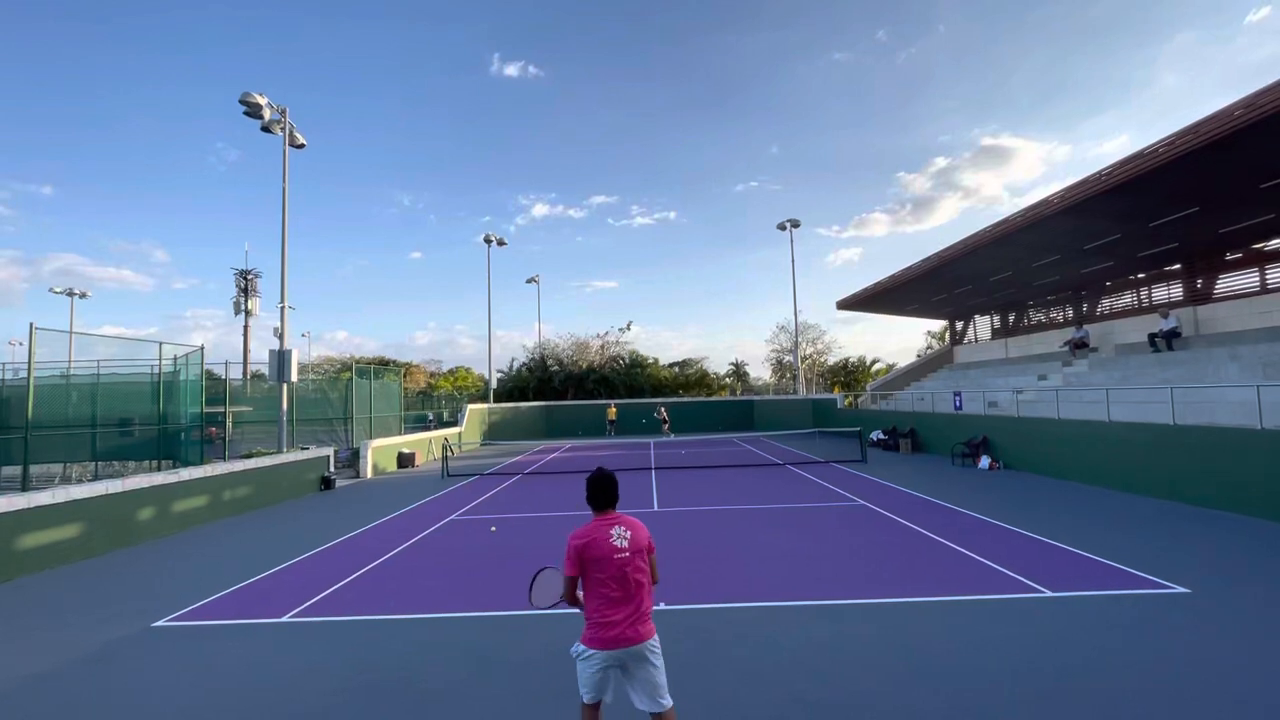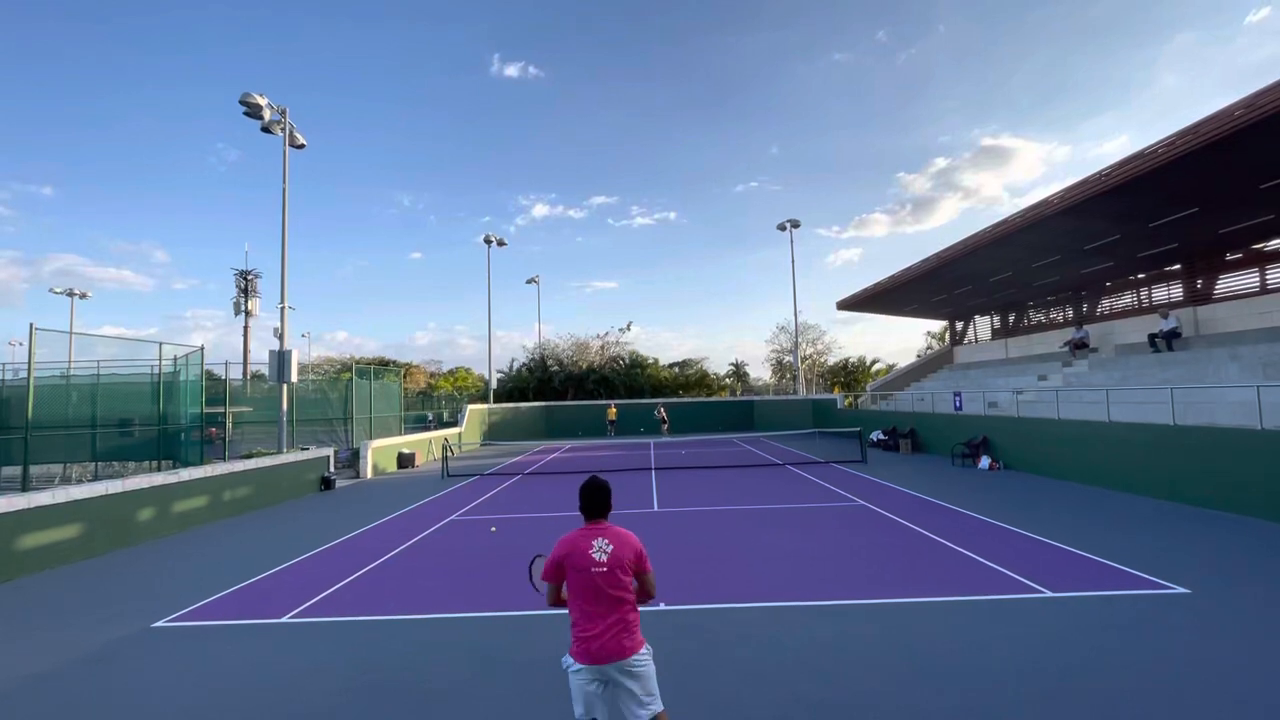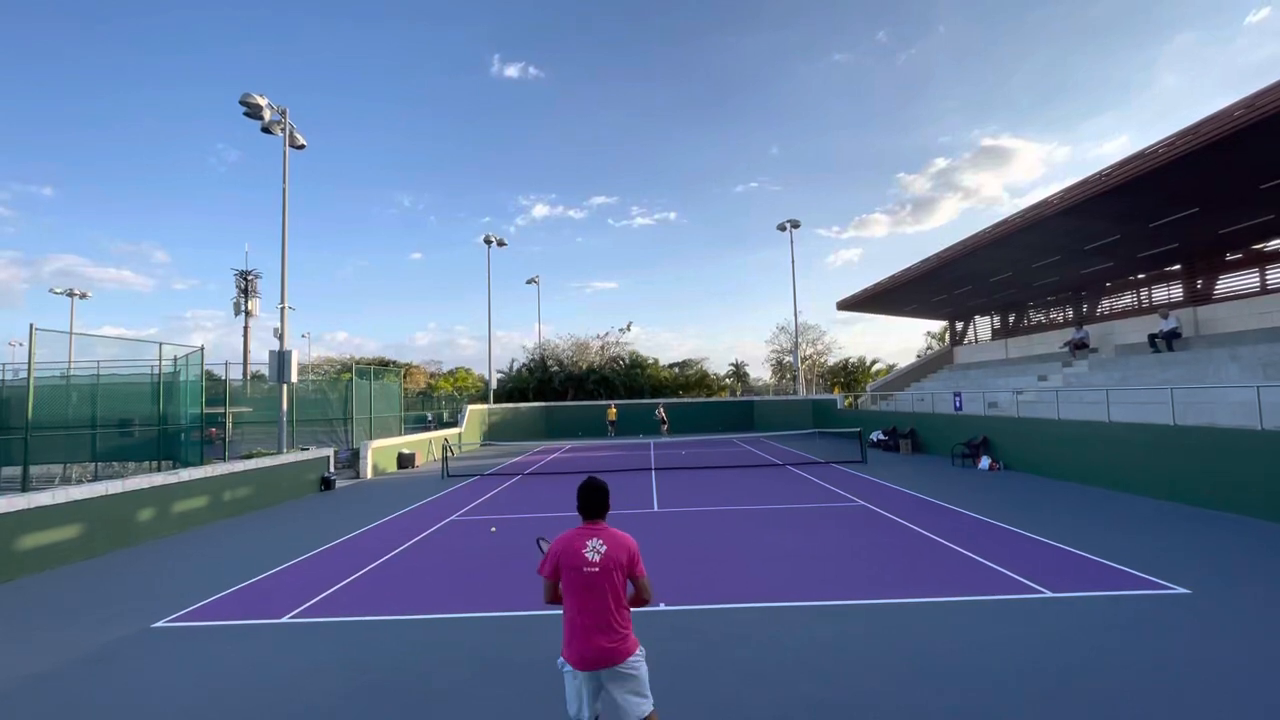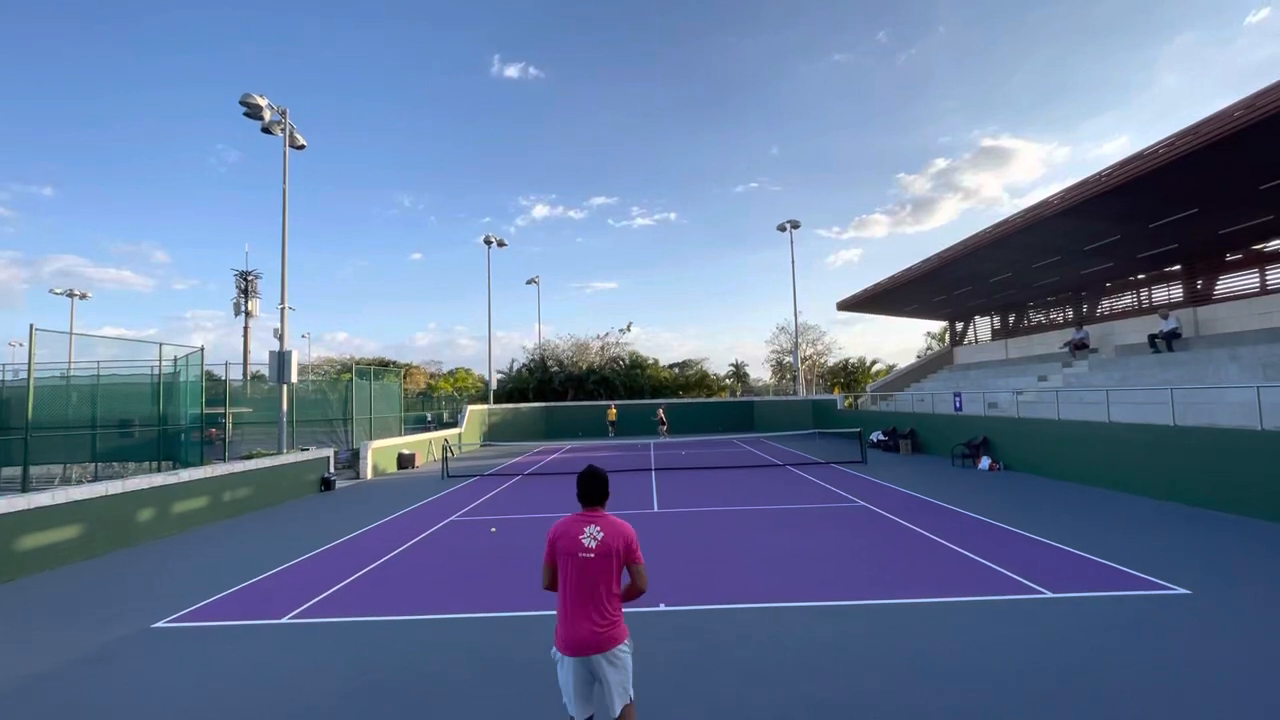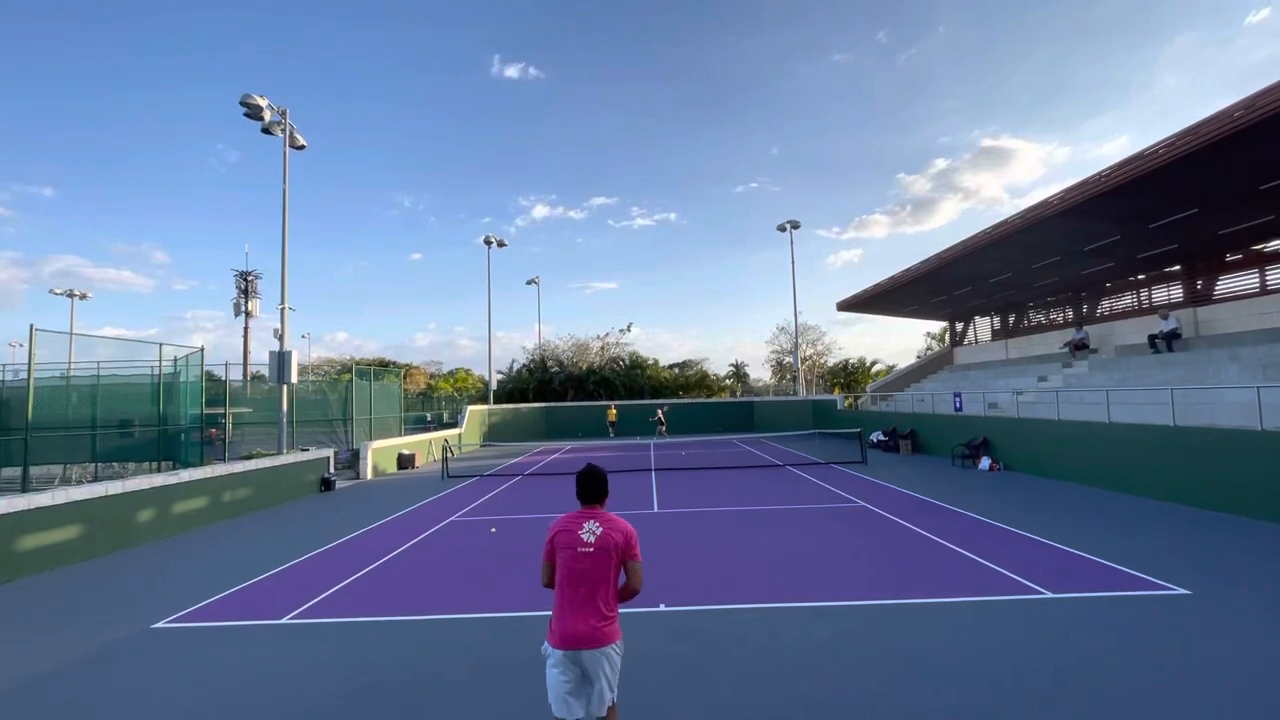
dt=0.1s
person 1, frame 1
left shoulder: (579, 539)
right shoulder: (639, 528)
left elbow: (568, 595)
right elbow: (653, 578)
left wrist: (576, 600)
left hip: (600, 642)
right hip: (642, 636)
person 1, frame 2
left shoulder: (563, 547)
right shoulder: (631, 541)
left elbow: (552, 600)
right elbow: (650, 592)
left hip: (585, 654)
right hip: (628, 649)
person 1, frame 3
left shoulder: (559, 545)
right shoulder: (626, 543)
left elbow: (549, 597)
right elbow: (644, 597)
left hip: (579, 656)
right hip: (622, 652)
person 1, frame 4
left shoulder: (558, 530)
right shoulder: (624, 532)
left elbow: (548, 583)
right elbow: (640, 586)
left hip: (569, 642)
right hip: (610, 639)
person 1, frame 5
left shoulder: (558, 527)
right shoulder: (624, 529)
left elbow: (547, 580)
right elbow: (635, 586)
left hip: (563, 638)
right hip: (603, 637)
